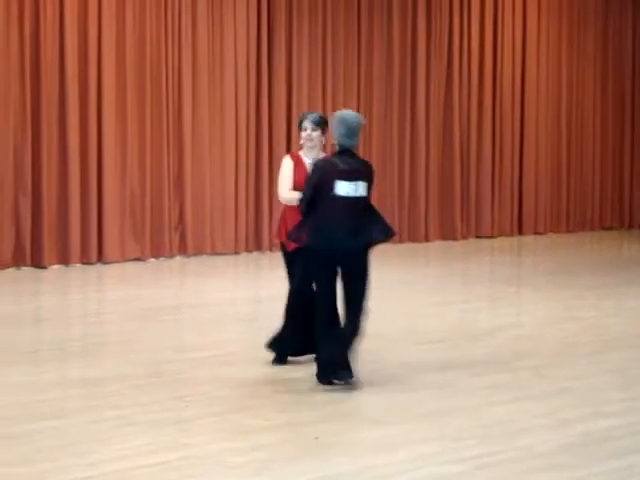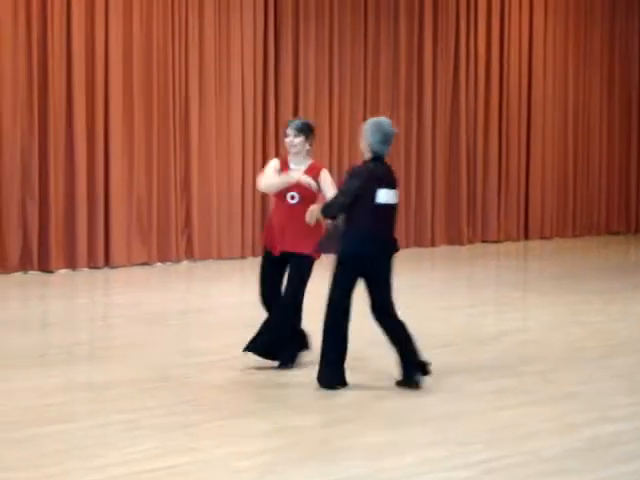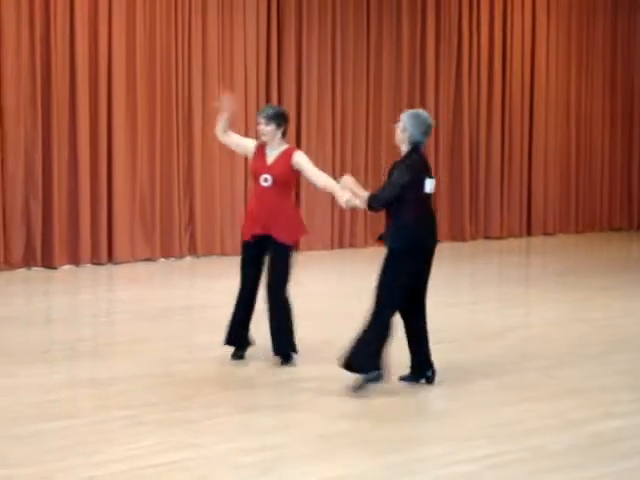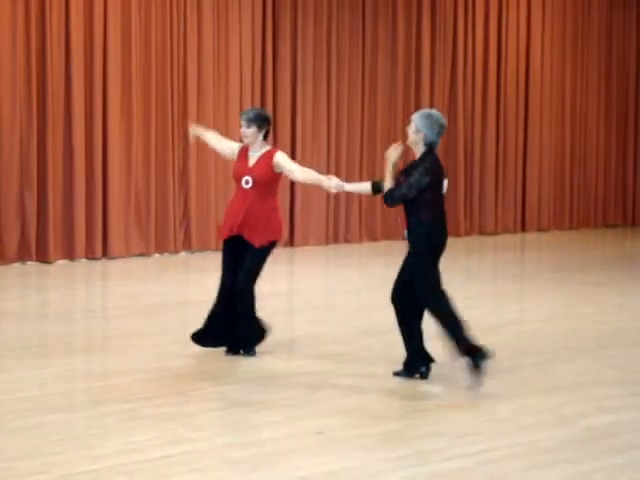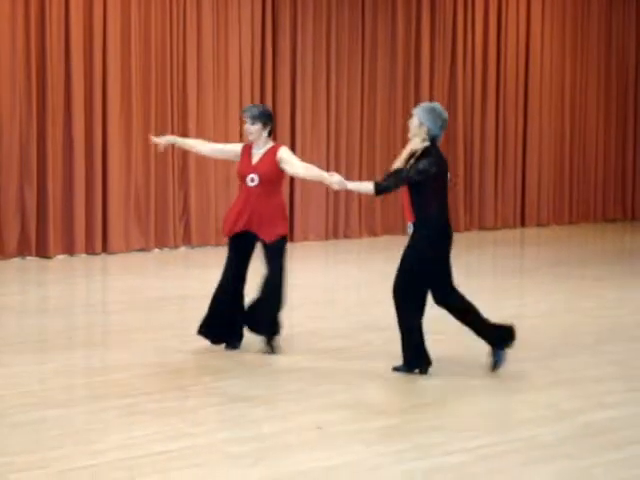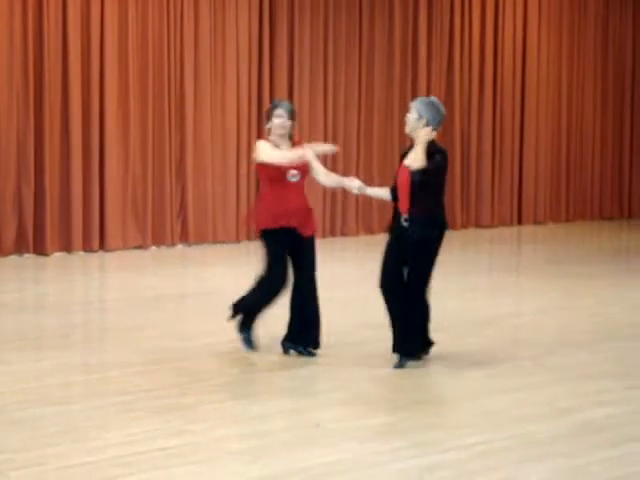
dt=0.2s
person 1, frame 1
left shoulder: (322, 167)
right shoulder: (365, 169)
left elbow: (305, 204)
left hip: (322, 242)
right hip: (354, 243)
left knee: (325, 302)
right knee: (354, 305)
left ankle: (328, 368)
right ankle: (338, 362)
person 1, frame 2
left shoulder: (359, 174)
right shoulder: (388, 174)
left elbow: (333, 209)
left wrist: (317, 209)
left hip: (355, 249)
right hip: (380, 250)
left knee: (338, 309)
right knee: (384, 309)
left ankle: (331, 375)
right ankle: (411, 370)
person 1, frame 3
left shoulder: (406, 166)
right shoulder: (419, 164)
left elbow: (378, 202)
right elbow: (398, 201)
left wrist: (353, 187)
right wrist: (359, 195)
left hip: (407, 244)
right hip: (423, 241)
left knee: (386, 302)
right knee: (412, 303)
left ankle: (367, 365)
right ankle: (422, 368)
person 1, frame 4
left shoulder: (426, 167)
right shoulder: (422, 164)
left elbow: (392, 198)
right elbow: (382, 187)
left wrist: (389, 165)
right wrist: (346, 186)
left hip: (425, 241)
right hip: (425, 240)
left knee: (432, 298)
right knee: (403, 297)
left ankle: (472, 353)
right ankle: (416, 361)
person 1, frame 5
left shoulder: (433, 160)
right shoulder: (421, 157)
left elbow: (394, 180)
right elbow: (383, 186)
left wrist: (407, 151)
right wrist: (347, 184)
left hip: (432, 235)
right hip: (424, 234)
left knee: (444, 292)
right knee: (406, 291)
left ankle: (497, 337)
right ankle: (416, 359)
person 1, frame 6
left shoulder: (437, 155)
right shoulder: (410, 152)
left elbow: (418, 175)
left wrist: (422, 143)
right wrist: (364, 190)
left hip: (426, 229)
right hip: (404, 227)
left knee: (415, 287)
right knee: (390, 283)
left ankle: (417, 345)
right ankle: (409, 346)
person 2, frame 1
right shoulder: (289, 160)
right elbow: (284, 196)
right hip: (292, 232)
left knee: (299, 289)
right knee: (300, 289)
left ankle: (286, 346)
right ankle: (310, 342)
person 2, frame 2
left shoulder: (319, 172)
right shoulder: (276, 165)
right elbow: (262, 185)
right wrist: (295, 178)
left hip: (304, 241)
right hip: (275, 238)
left knee: (291, 298)
right knee: (269, 295)
left ankle: (285, 352)
right ankle: (293, 340)
person 2, frame 3
left shoulder: (295, 156)
right shoulder: (255, 149)
left elbow: (318, 176)
right elbow: (222, 133)
left wrist: (340, 191)
right wrist: (225, 111)
left hip: (284, 227)
right hip: (255, 224)
left knee: (276, 287)
right knee: (247, 285)
left ankle: (284, 347)
right ankle: (239, 341)
person 2, frame 4
left shoulder: (276, 157)
right shoulder: (238, 151)
left elbow: (300, 173)
right elbow: (216, 139)
left wrist: (326, 180)
right wrist: (198, 131)
left hip: (263, 229)
right hip: (235, 225)
left knee: (243, 285)
right knee: (229, 284)
left ankle: (247, 339)
right ankle: (232, 339)
person 2, frame 5
left shoulder: (280, 153)
right shoulder: (240, 151)
left elbow: (300, 168)
right elbow: (204, 147)
left wrist: (326, 177)
right wrist: (174, 140)
left hip: (272, 224)
right hip: (242, 222)
left knee: (275, 279)
right knee: (232, 278)
left ankle: (266, 329)
right ankle: (230, 333)
person 2, frame 6
left shoulder: (303, 152)
right shoulder: (263, 147)
left elbow: (325, 178)
right elbow: (284, 159)
left wrist: (347, 181)
right wrist: (310, 150)
left hip: (301, 221)
right hip: (273, 220)
left knee: (305, 280)
right knee: (276, 277)
left ankle: (296, 339)
right ankle: (246, 317)
